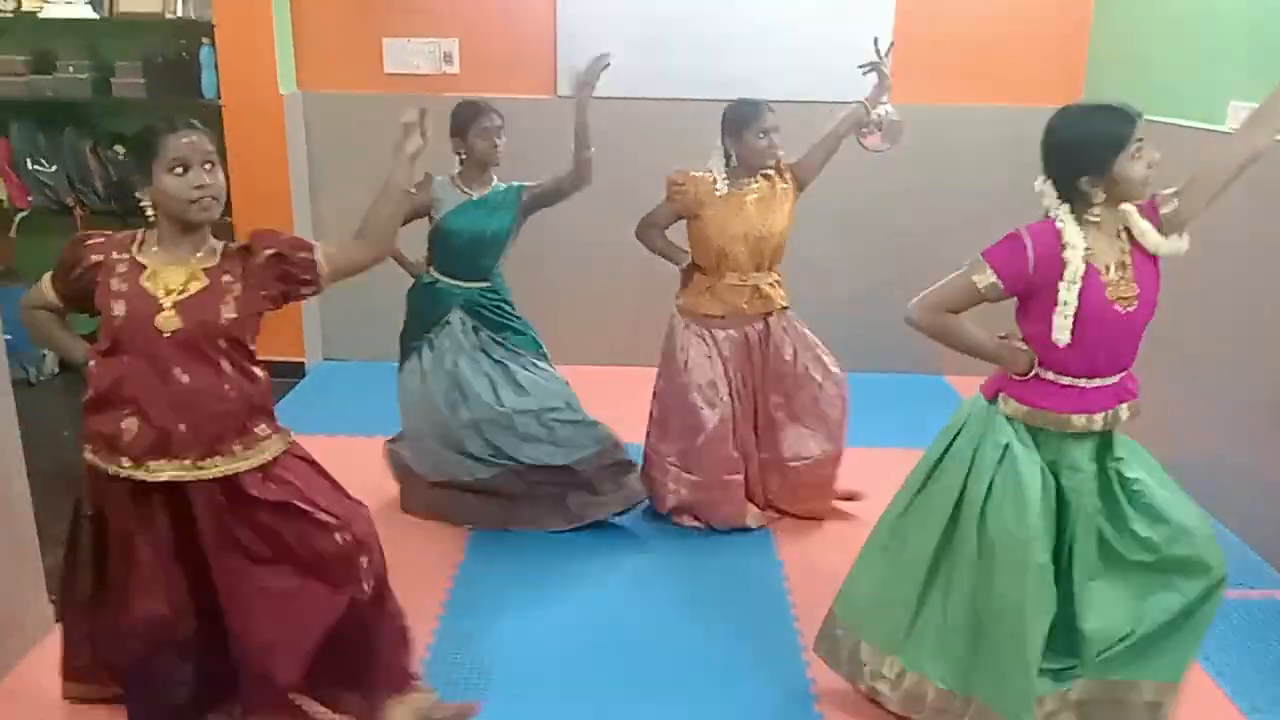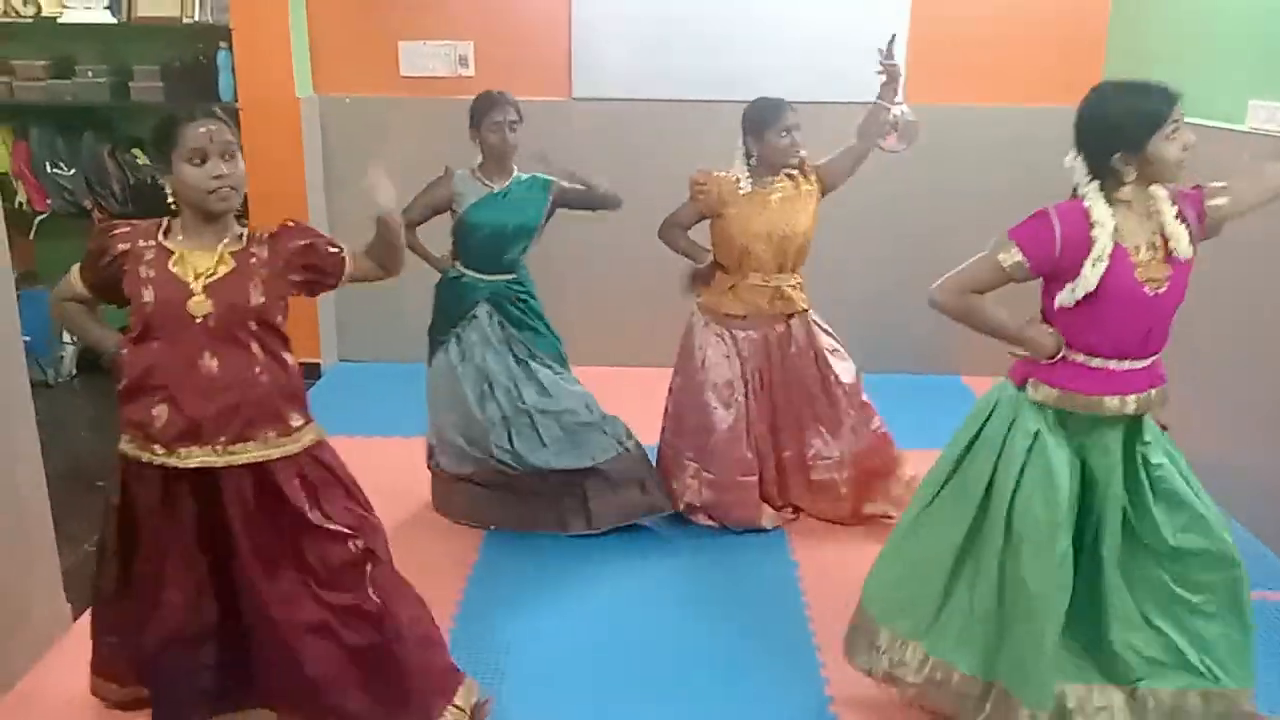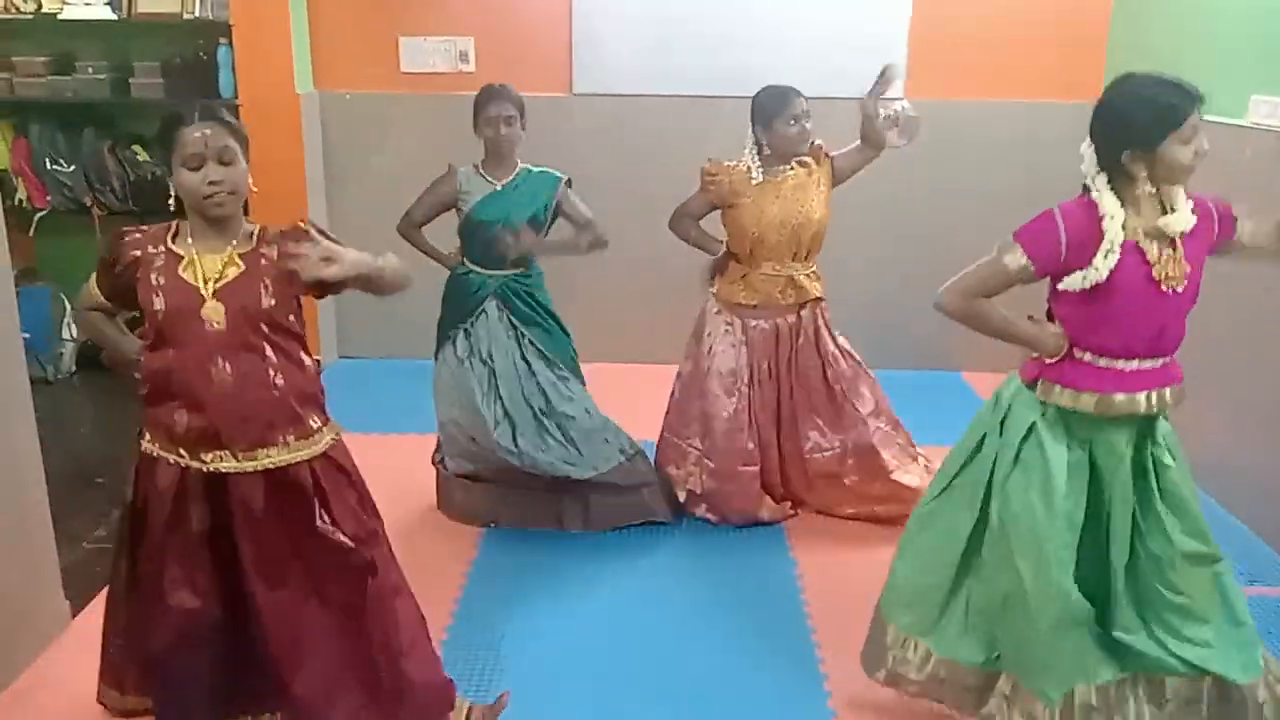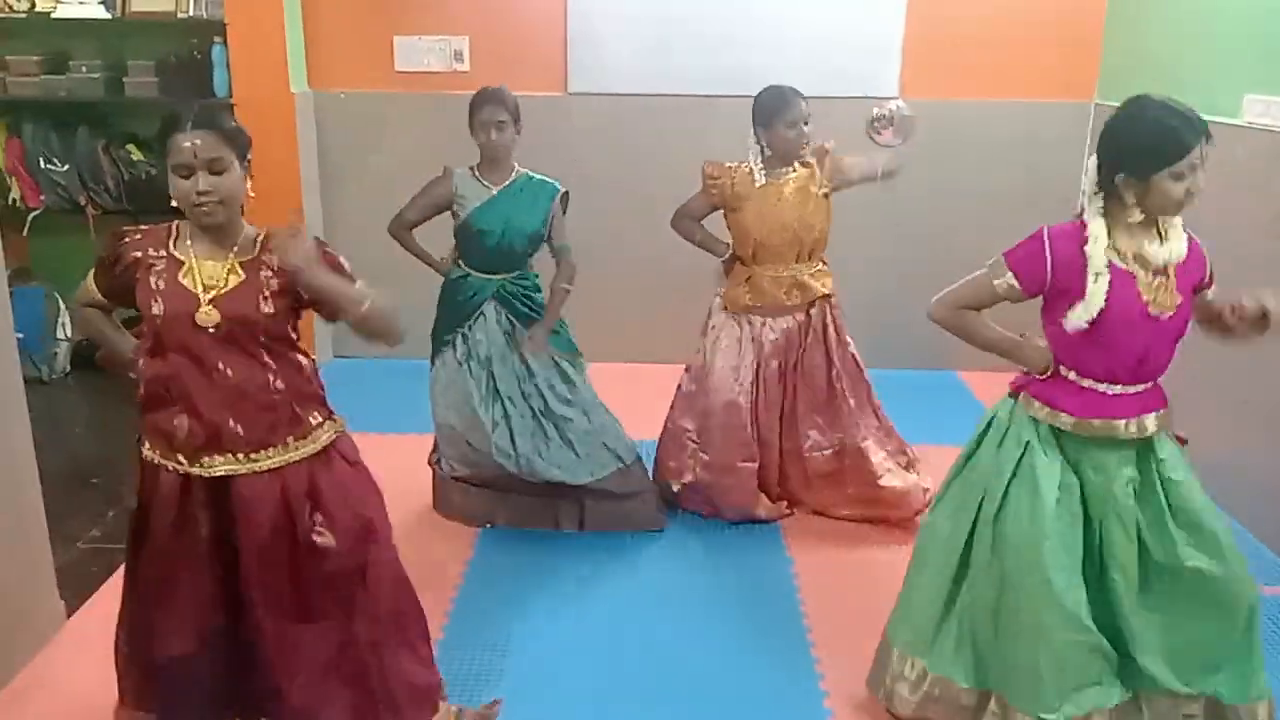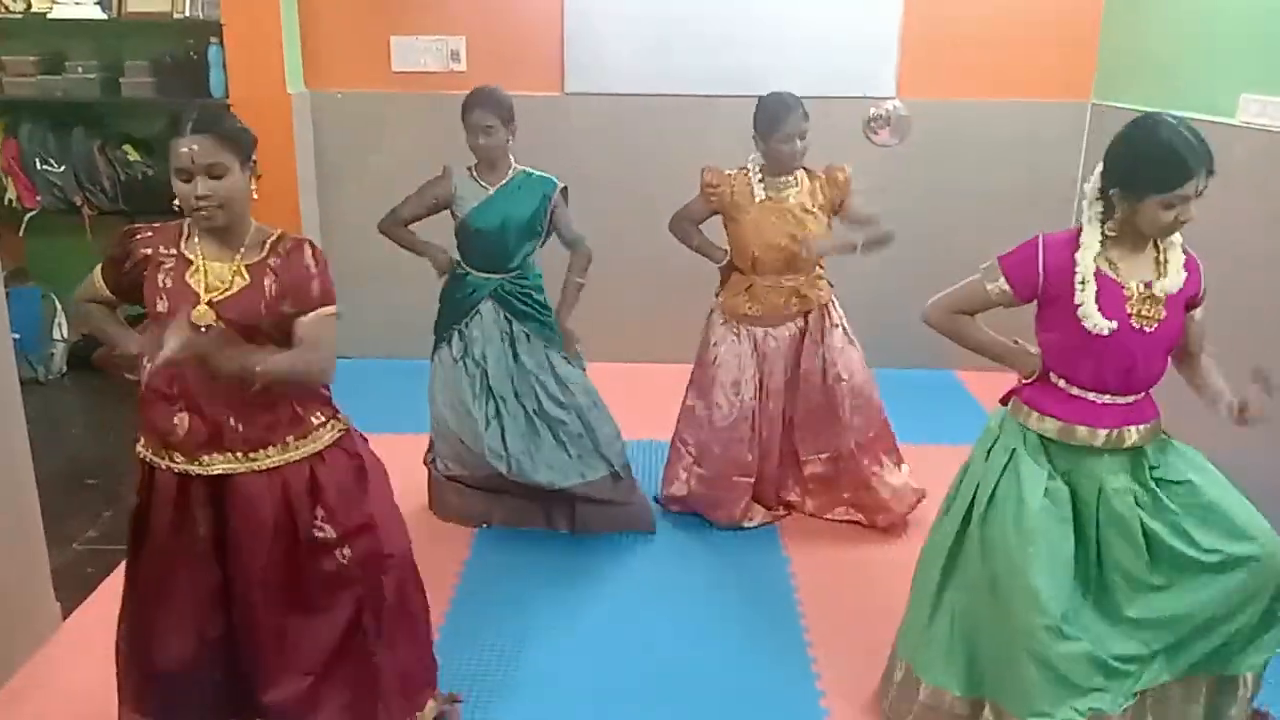
dt=0.1s
person 1, frame 1
left shoulder: (1151, 230)
right shoulder: (1035, 248)
right elbow: (924, 313)
right wrist: (1005, 354)
left hip: (1100, 446)
right hip: (1021, 441)
left knee: (1188, 557)
right knee: (1011, 597)
person 1, frame 2
left shoulder: (1183, 215)
right shoulder: (1064, 229)
right elbow: (948, 294)
right wrist: (1033, 339)
left hip: (1130, 432)
right hip: (1048, 424)
left knee: (1196, 562)
right knee: (1038, 582)
person 1, frame 3
left shoulder: (1198, 220)
right shoulder: (1071, 227)
right elbow: (955, 297)
right wrist: (1042, 339)
left hip: (1141, 432)
right hip: (1056, 424)
left knee: (1176, 573)
right knee: (1038, 582)
person 1, frame 4
left shoulder: (1186, 252)
right shoulder: (1059, 249)
left elbow: (1213, 319)
right elbow: (946, 308)
right wrist: (1031, 353)
left hip: (1141, 451)
right hip: (1049, 448)
left knee: (1213, 586)
right knee: (1045, 608)
person 1, frame 5
left shoulder: (1183, 269)
right shoulder: (1053, 257)
left elbow: (1191, 357)
right elbow: (940, 311)
left wrist: (1228, 397)
right wrist: (1023, 359)
left hip: (1136, 459)
right hip: (1041, 455)
right knee: (1034, 611)
person 2, frame 1
left shoulder: (256, 263)
right shoulder: (99, 258)
left elbow: (366, 250)
right elbow: (35, 308)
left wrist: (406, 160)
right wrist: (91, 362)
left hip: (244, 465)
right hip: (138, 477)
left knee: (345, 550)
right knee: (151, 611)
person 2, frame 2
left shoulder: (279, 249)
right shoulder: (126, 246)
left elbow: (384, 265)
right elbow: (66, 300)
left wrist: (390, 222)
right wrist: (121, 352)
left hip: (274, 457)
right hip: (167, 466)
left knee: (346, 568)
right knee: (178, 603)
person 2, frame 3
left shoulder: (287, 250)
right shoulder: (140, 252)
left elbow: (395, 276)
right elbow: (89, 308)
left wrist: (355, 264)
right wrist: (142, 358)
left hip: (291, 462)
right hip: (187, 469)
left knee: (352, 584)
right knee: (184, 603)
person 2, frame 4
left shoulder: (290, 254)
right shoulder: (139, 252)
left elbow: (389, 327)
right elbow: (87, 307)
left wrist: (317, 281)
right wrist: (139, 357)
left hip: (294, 463)
right hip: (188, 476)
left knee: (343, 593)
right knee: (188, 612)
person 2, frame 5
left shoulder: (294, 259)
right shoulder: (147, 249)
left elbow: (316, 368)
right elbow: (89, 300)
left wrist: (211, 353)
right wrist: (144, 351)
left hip: (297, 462)
right hip: (189, 474)
left knee: (371, 573)
right knee: (185, 613)
person 3, frame 1
left shoulder: (785, 183)
right shoulder: (697, 192)
left elbow: (840, 132)
right elbow: (646, 230)
left wrist: (880, 87)
right wrist: (684, 260)
left hip: (768, 322)
right hip: (707, 323)
left knee: (818, 393)
right knee: (707, 419)
left ankle: (786, 491)
right ankle: (708, 503)
person 3, frame 2
left shoulder: (809, 184)
right shoulder: (719, 190)
left elbow: (865, 143)
right elbow: (669, 230)
left wrist: (889, 89)
right wrist: (708, 261)
left hip: (790, 325)
right hip: (727, 325)
left knee: (833, 400)
right knee: (724, 419)
right ankle: (729, 504)
person 3, frame 3
left shoulder: (820, 173)
right shoulder: (731, 181)
left elbow: (873, 145)
right elbow: (679, 220)
left wrist: (873, 105)
right wrist: (720, 250)
left hip: (803, 314)
right hip: (739, 314)
left knee: (845, 402)
right knee: (727, 410)
right ankle: (730, 498)
person 3, frame 4
left shoulder: (823, 171)
right shoulder: (732, 181)
left elbow: (887, 167)
right elbow: (682, 219)
left wrist: (866, 168)
right wrist: (724, 250)
left hip: (812, 312)
right hip: (746, 312)
left knee: (833, 404)
right knee: (728, 403)
right ankle: (734, 493)
person 3, frame 5
left shoulder: (824, 187)
right shoulder: (730, 188)
left elbow: (880, 232)
right elbow: (680, 223)
left wrist: (841, 240)
right wrist: (721, 257)
left hip: (810, 318)
right hip: (745, 321)
left knee: (845, 402)
right knee: (729, 413)
right ankle: (725, 497)
person 4, frame 1
left shoulder: (517, 199)
right shoulder: (435, 192)
left elbow: (578, 179)
left wrist: (582, 103)
right wrist: (413, 269)
left hip: (489, 312)
right hip: (436, 313)
left knee: (540, 398)
right knee: (437, 412)
right ankle: (442, 491)
person 4, frame 2
left shoulder: (541, 189)
right shoulder: (455, 184)
left elbow: (611, 201)
right elbow: (404, 222)
left wrist: (574, 184)
right wrist: (438, 263)
left hip: (516, 310)
right hip: (461, 310)
left knee: (548, 400)
right knee: (466, 413)
left ankle: (567, 500)
right ankle: (476, 501)
person 4, frame 3
left shoulder: (547, 184)
right shoulder: (460, 181)
left elbow: (595, 236)
right elbow: (408, 224)
left wrist: (543, 245)
right wrist: (446, 260)
left hip: (525, 305)
right hip: (470, 307)
left knee: (554, 400)
right knee: (473, 411)
left ankle: (570, 498)
right ankle: (481, 497)
person 4, frame 4
left shoulder: (545, 191)
right shoulder: (455, 185)
left elbow: (566, 262)
right elbow: (399, 226)
left wrist: (545, 325)
right wrist: (439, 264)
left hip: (525, 307)
right hip: (468, 310)
left knee: (559, 402)
right knee: (467, 415)
left ankle: (579, 501)
right ankle: (479, 501)
person 4, frame 5
left shoulder: (542, 188)
right shoulder: (452, 185)
left elbow: (579, 250)
right elbow: (390, 223)
left wrist: (562, 319)
right wrist: (432, 251)
left hip: (525, 305)
right hip: (468, 309)
left knee: (556, 401)
right knee: (462, 414)
left ankle: (564, 499)
right ankle: (473, 500)
